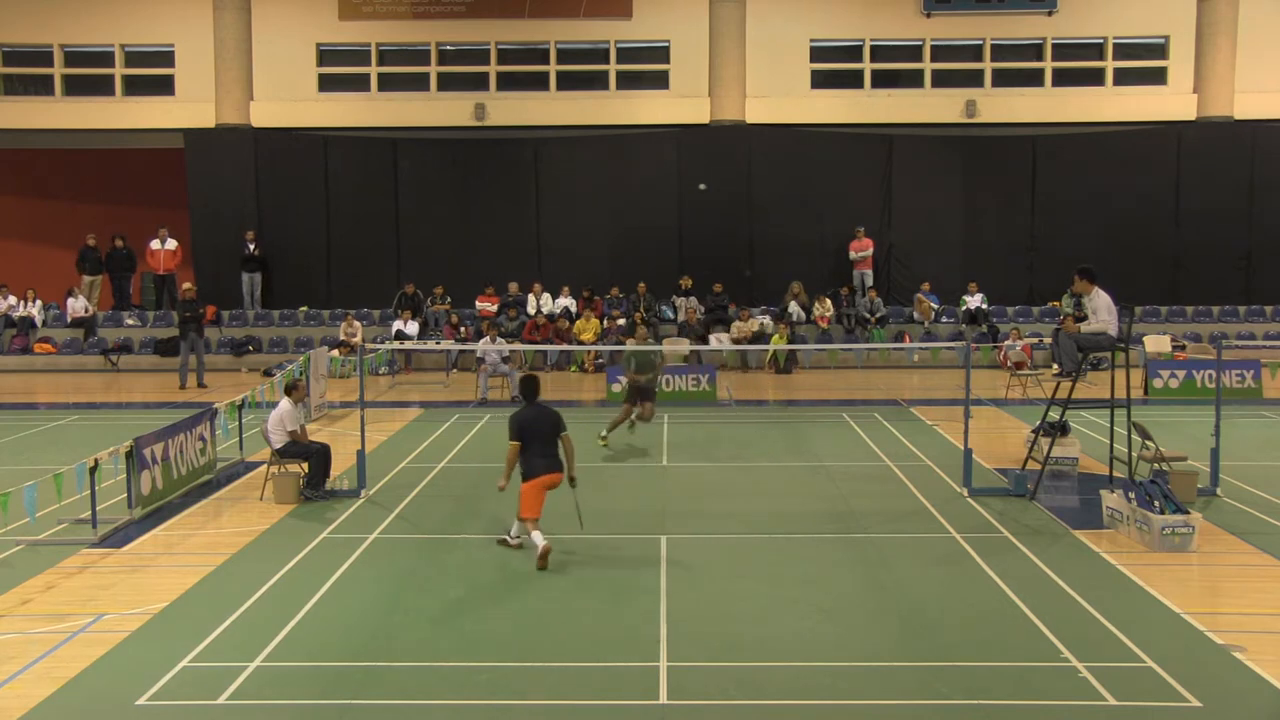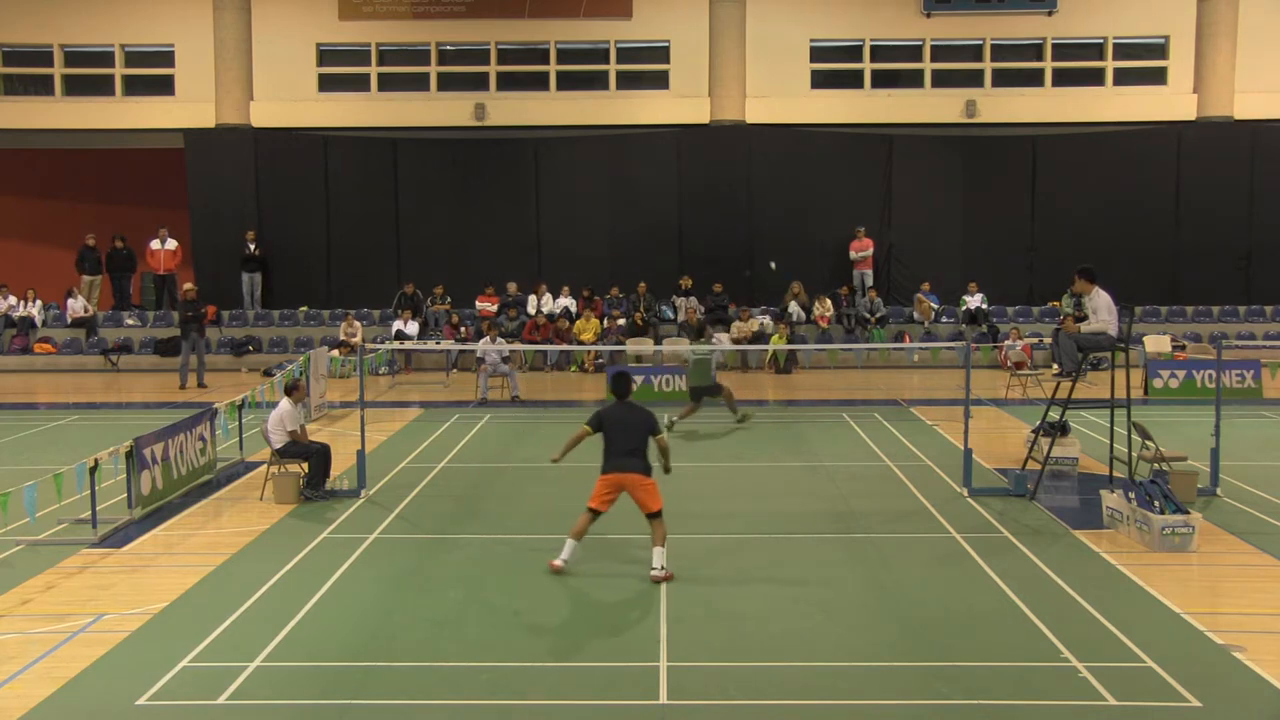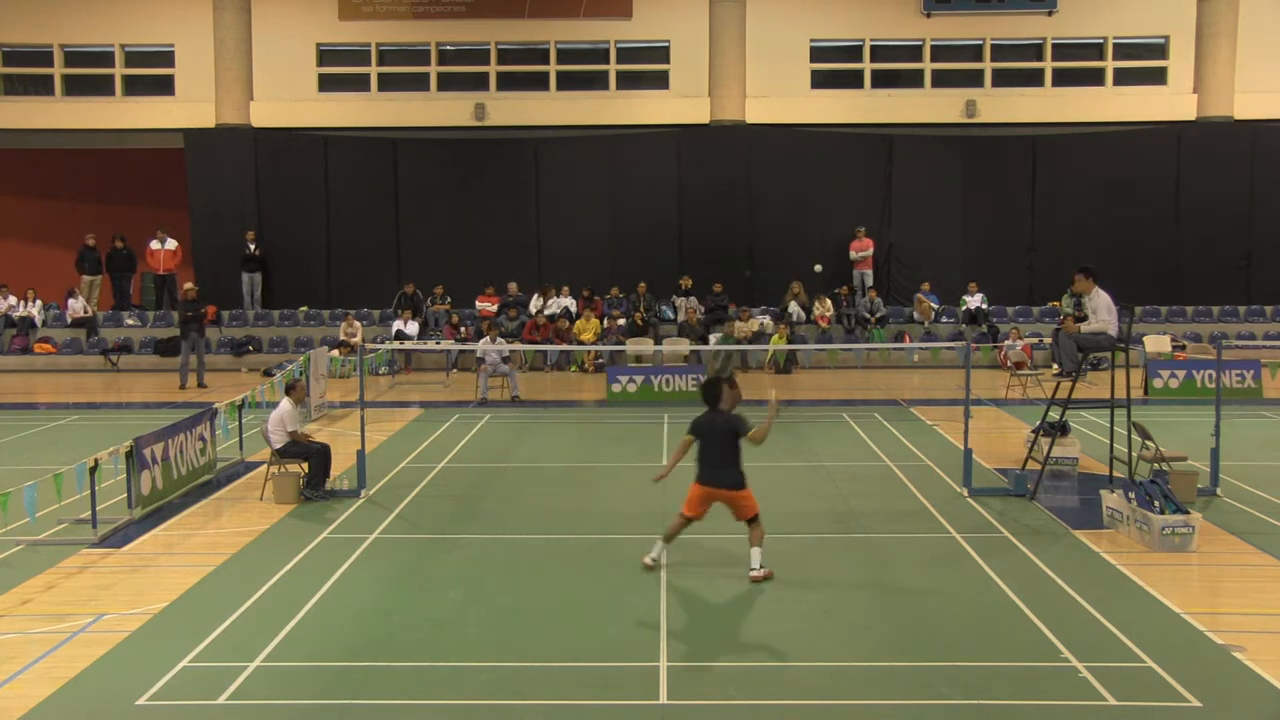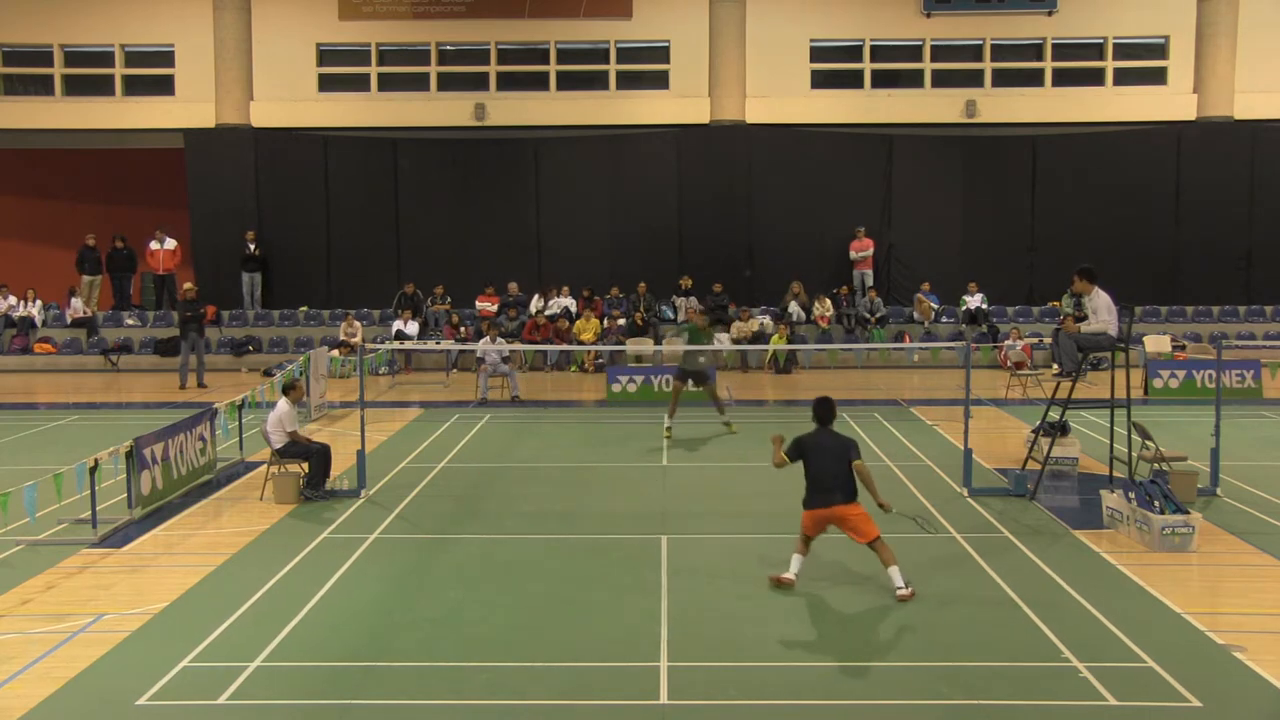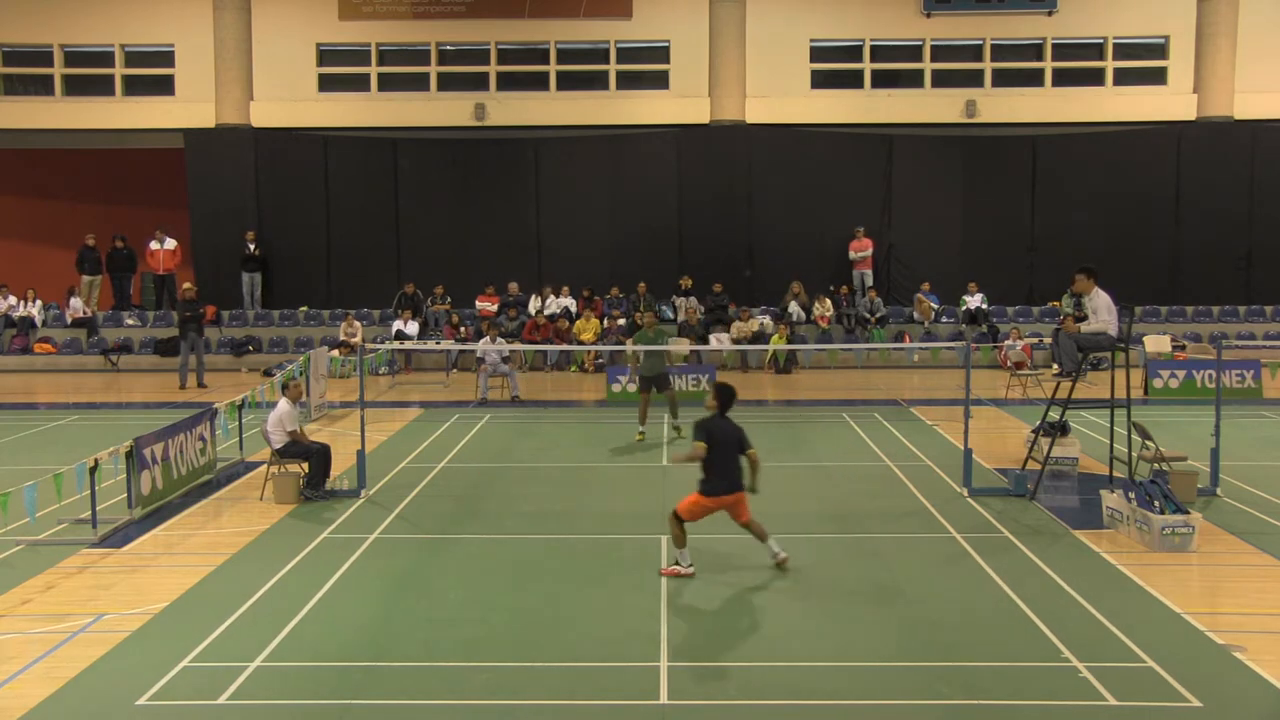
dt=0.5s
person 1, frame 1
left shoulder: (517, 418)
right shoulder: (553, 414)
left elbow: (514, 451)
right elbow: (567, 442)
left wrist: (505, 479)
right wrist: (571, 471)
left hip: (535, 473)
right hip: (557, 471)
left knee: (528, 520)
right knee: (526, 502)
left ankle: (541, 544)
right ankle: (514, 537)
person 1, frame 2
left shoulder: (603, 414)
right shoulder: (646, 414)
left elbow: (581, 435)
right elbow: (663, 444)
left wrist: (560, 455)
right wrist: (667, 463)
left hip: (611, 473)
right hip: (640, 474)
left knee: (589, 515)
right knee: (656, 520)
left ankle: (562, 560)
right ankle: (657, 568)
person 1, frame 3
left shoulder: (698, 423)
right shoulder: (734, 420)
left elbow: (684, 446)
right elbow: (757, 439)
left wrist: (667, 469)
right wrist: (771, 416)
left hip: (704, 483)
right hip: (734, 485)
left knee: (683, 519)
right knee: (754, 523)
left ankle: (654, 557)
right ankle: (756, 569)
person 1, frame 4
left shoulder: (802, 441)
right shoulder: (848, 443)
left elbow: (778, 463)
right elbow: (861, 469)
left wrist: (777, 444)
right wrist: (879, 499)
left hip: (814, 506)
right hip: (846, 505)
left knee: (805, 539)
right knee: (878, 544)
left ankle: (790, 574)
right ankle: (901, 588)
person 1, frame 5
left shoulder: (703, 425)
right shoulder: (736, 429)
left elbow: (700, 454)
right elbow: (754, 458)
left wrist: (683, 458)
right wrist: (753, 483)
left hip: (712, 493)
right hip: (736, 490)
left knee: (675, 518)
right knee: (747, 522)
left ankle: (685, 565)
right ankle: (778, 554)
